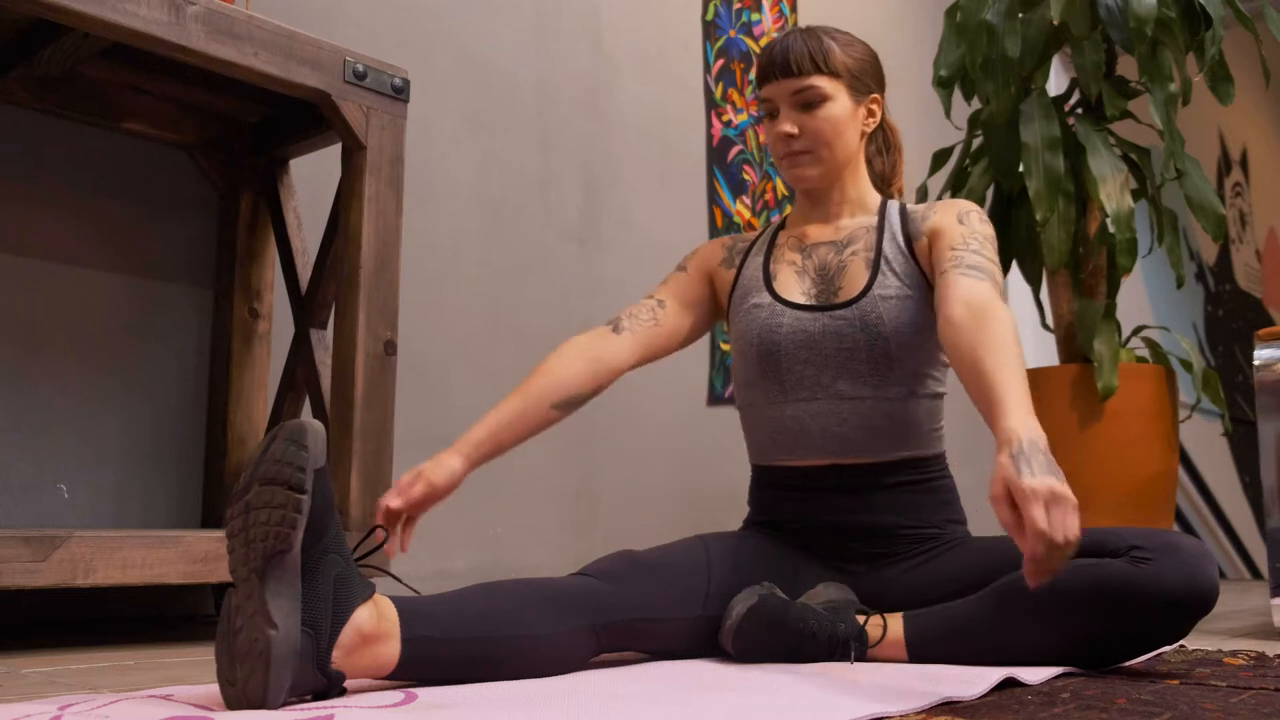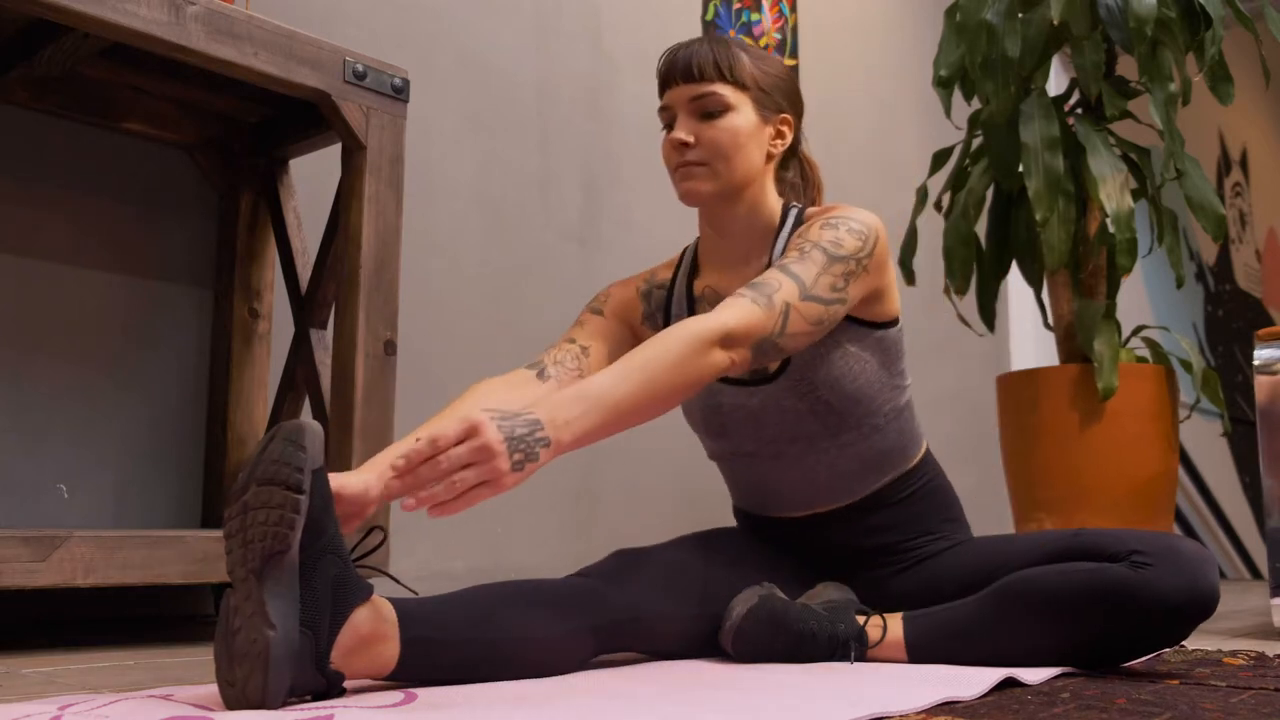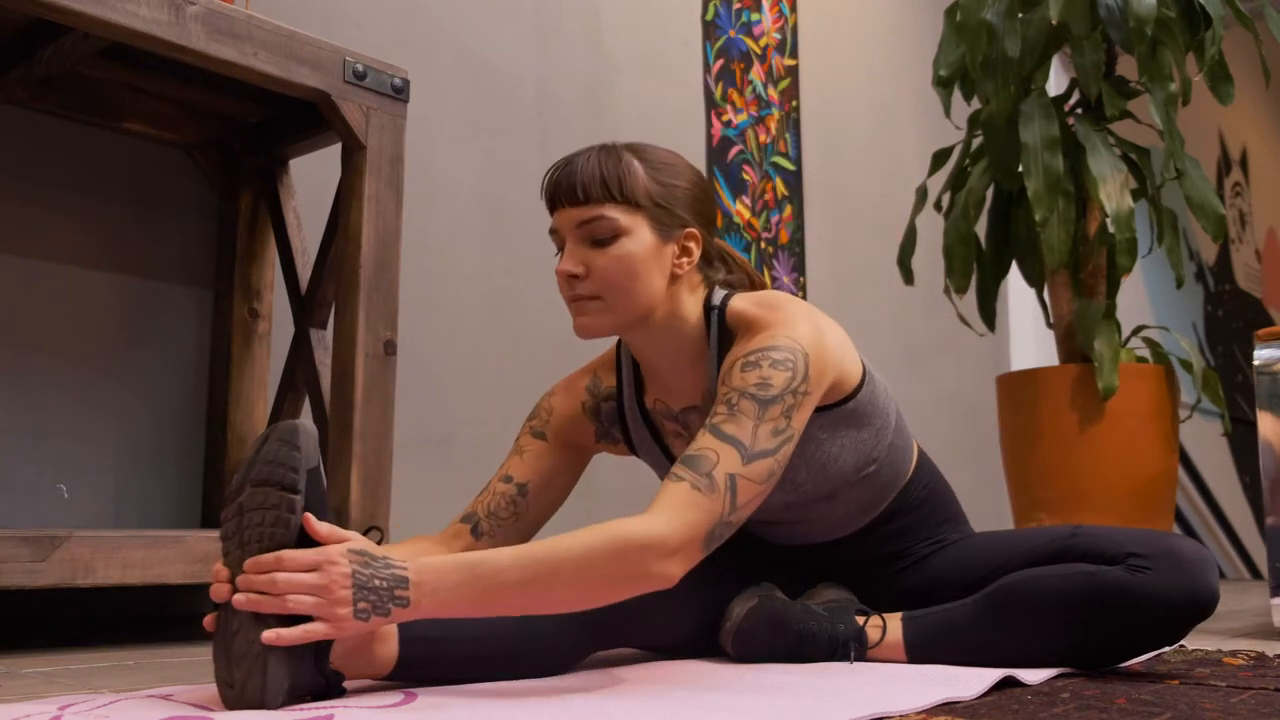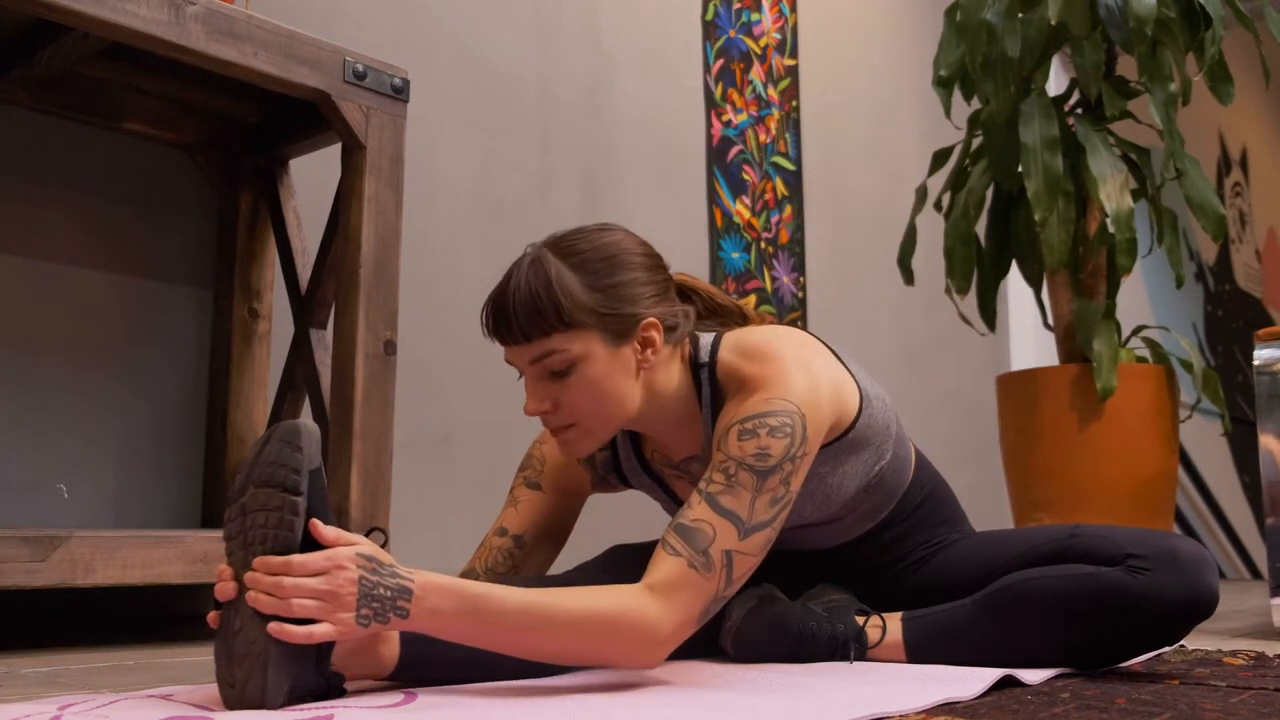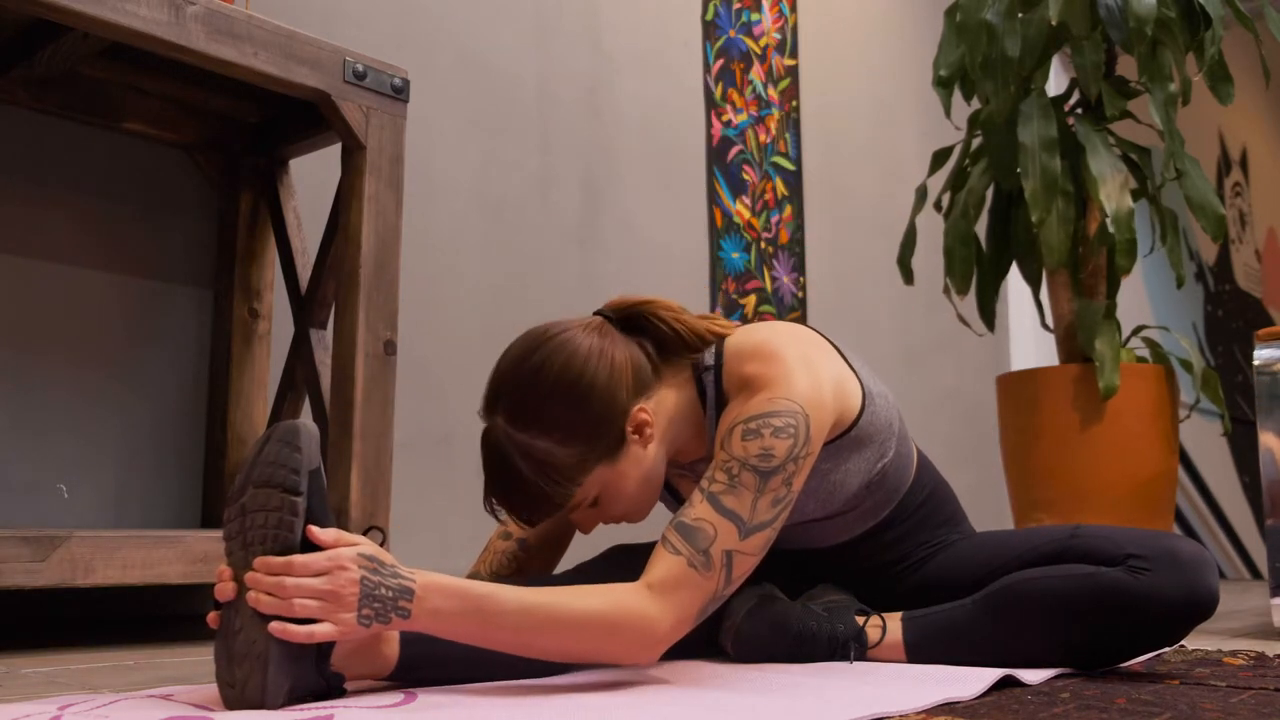
dt=1s
person 1, frame 1
left shoulder: (945, 228)
right shoulder: (727, 262)
left elbow: (975, 314)
right elbow: (605, 350)
left wrist: (1022, 437)
right wrist: (458, 456)
left hip: (918, 542)
right hip: (780, 545)
left knee: (1182, 571)
right knee: (611, 591)
left ankle: (860, 637)
right ankle: (349, 628)
person 1, frame 2
left shoulder: (848, 237)
right shoulder: (642, 298)
left elbow: (724, 340)
right elbow: (527, 380)
left wrist: (539, 434)
right wrist: (374, 476)
left hip: (913, 554)
right hip: (775, 560)
left knee: (1180, 578)
right knee: (612, 593)
person 1, frame 3
left shoulder: (782, 339)
right shoulder: (588, 402)
left elbow: (667, 545)
right elbow: (471, 541)
left wrist: (406, 586)
right wrist: (371, 580)
left hip: (914, 563)
right hip: (778, 576)
left knee: (1179, 577)
right knee: (602, 587)
person 1, frame 4
left shoulder: (776, 381)
right shoulder: (579, 443)
left elbow: (660, 622)
right elbow: (490, 587)
left wrist: (410, 595)
right wrist: (374, 625)
left hip: (915, 565)
right hip: (779, 586)
left knee: (1179, 577)
right knee: (613, 579)
person 1, frame 5
left shoulder: (779, 384)
right shoulder: (599, 438)
left elbow: (657, 622)
right elbow: (497, 588)
left wrist: (411, 594)
right wrist: (374, 637)
left hip: (914, 567)
right hip: (781, 590)
left knee: (1179, 578)
right knee: (617, 586)
